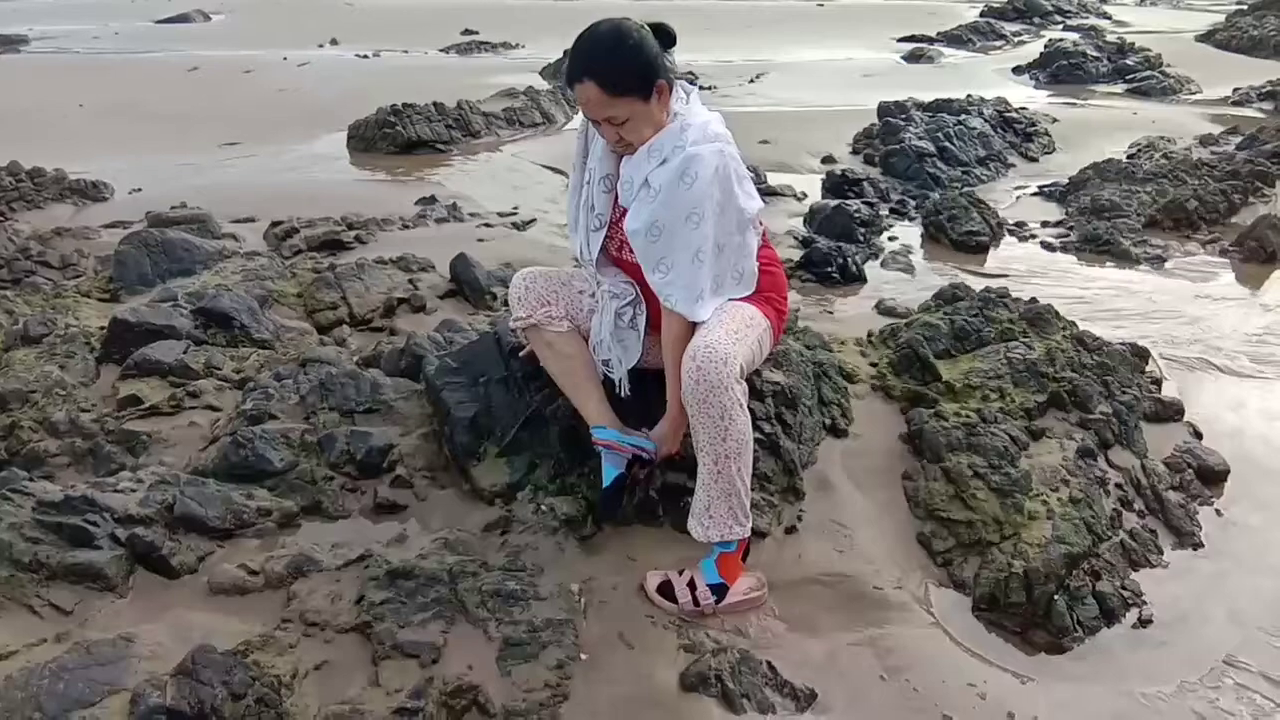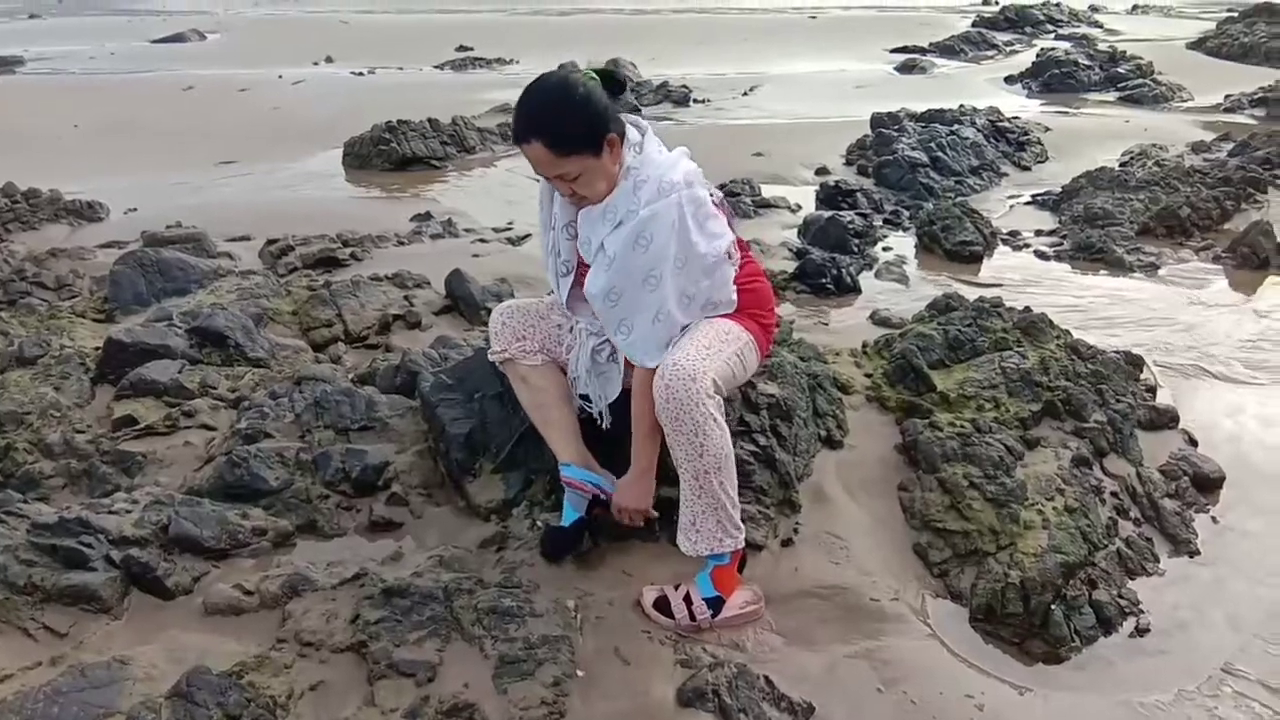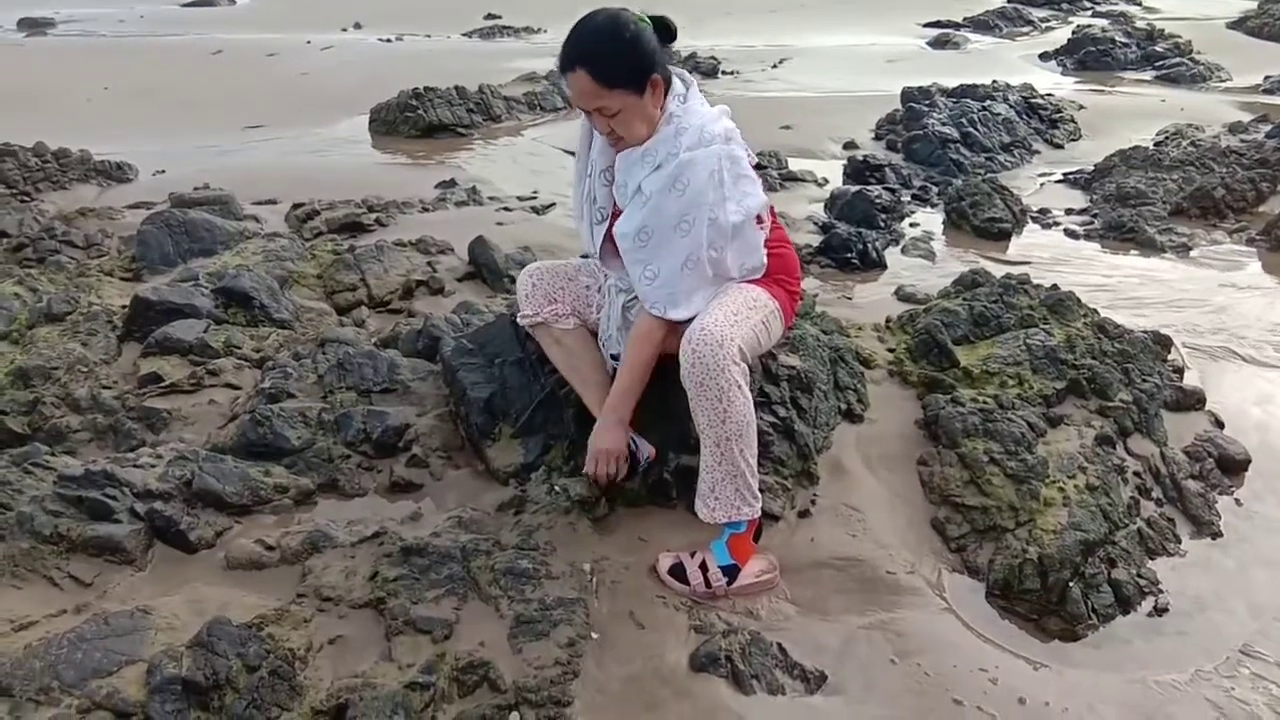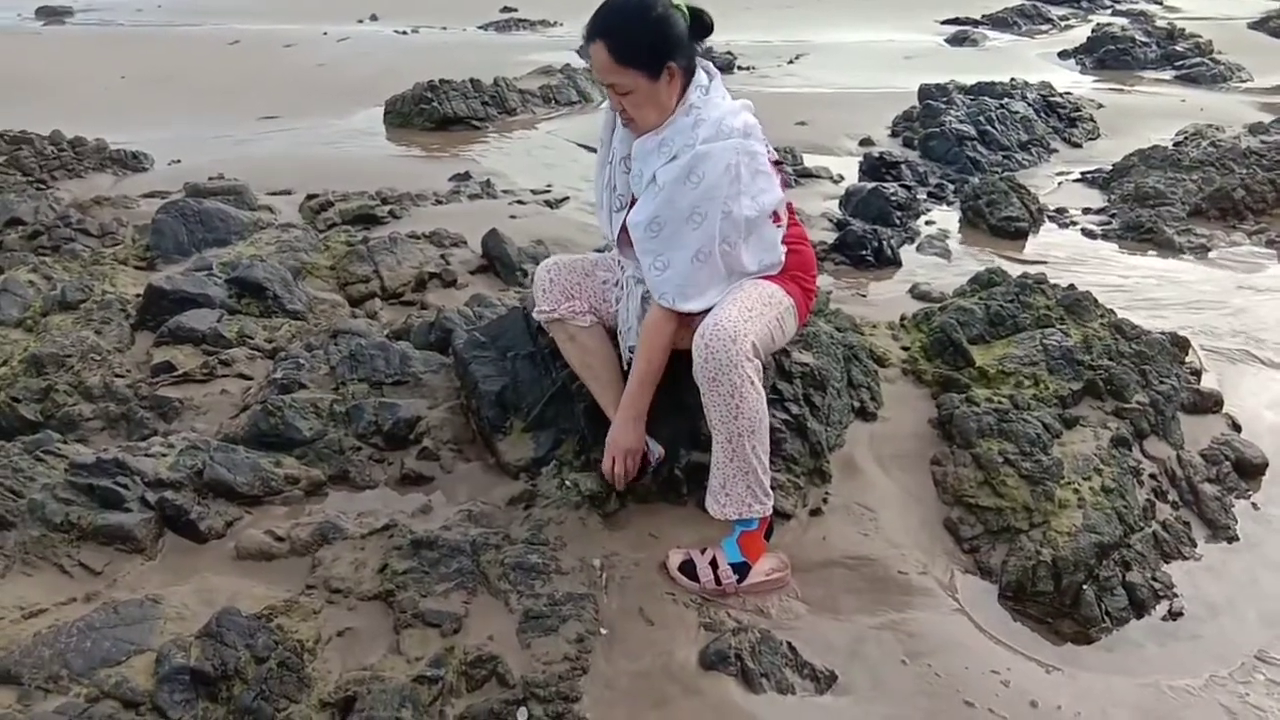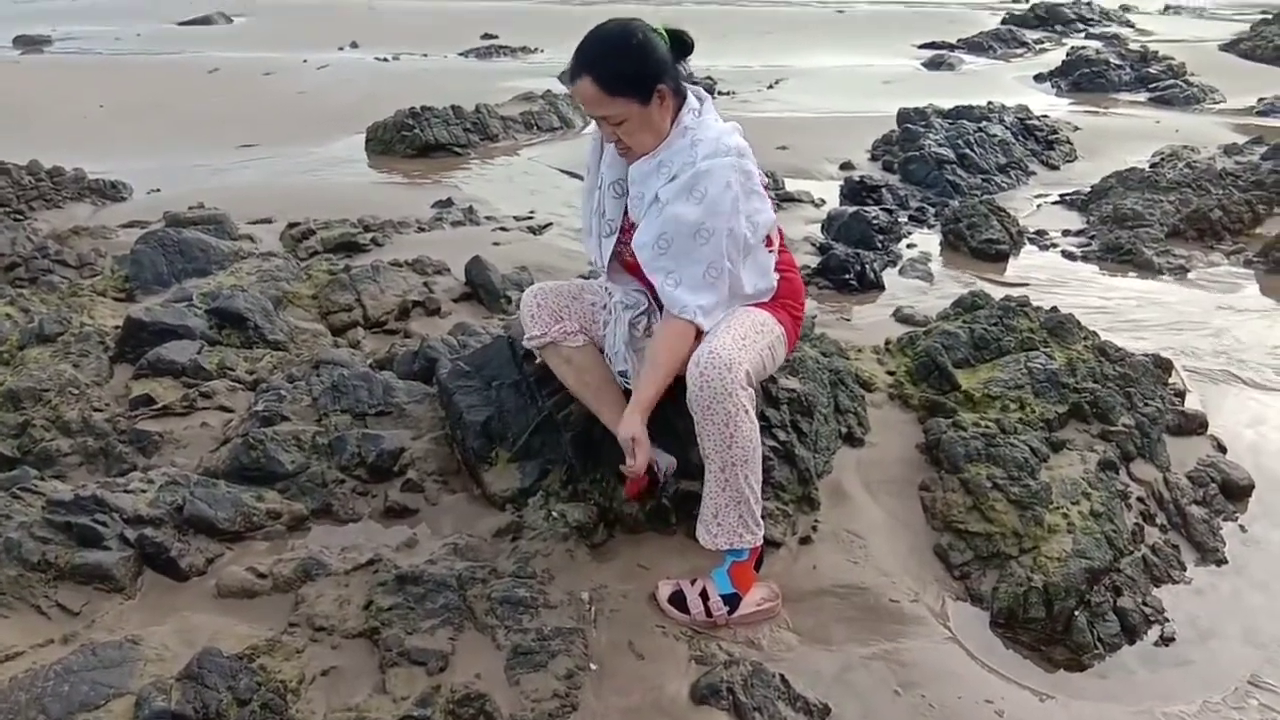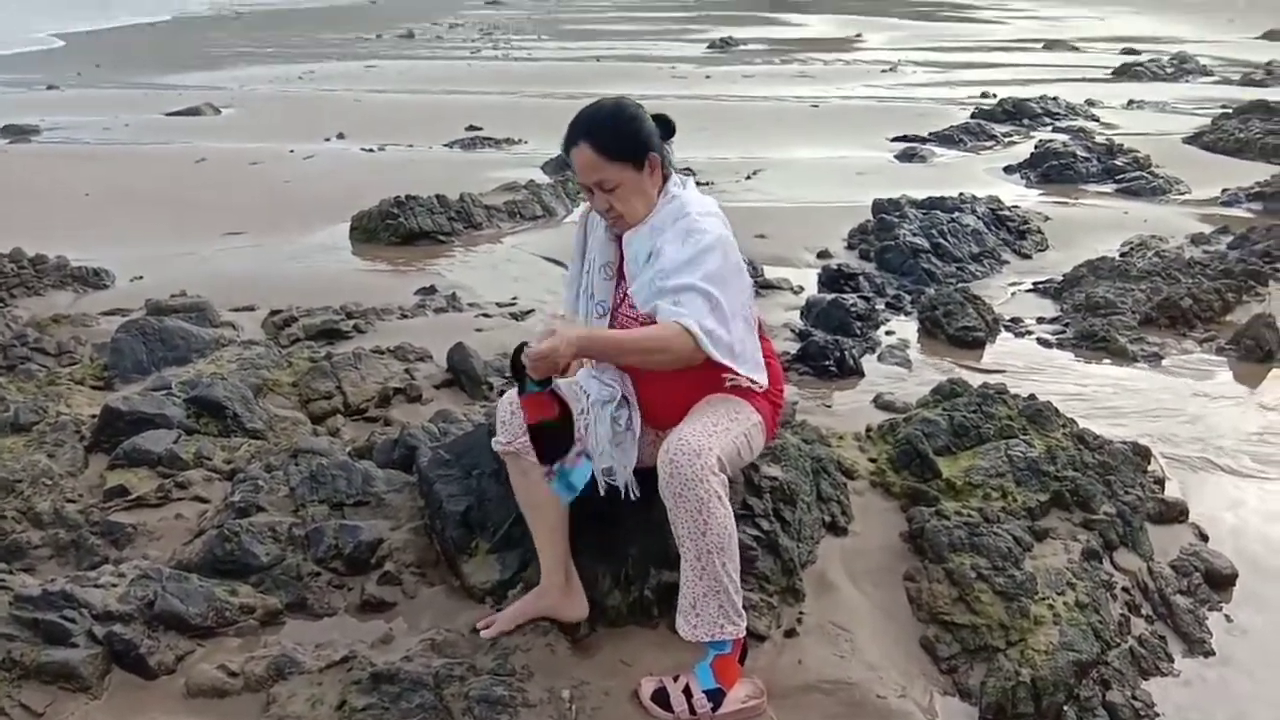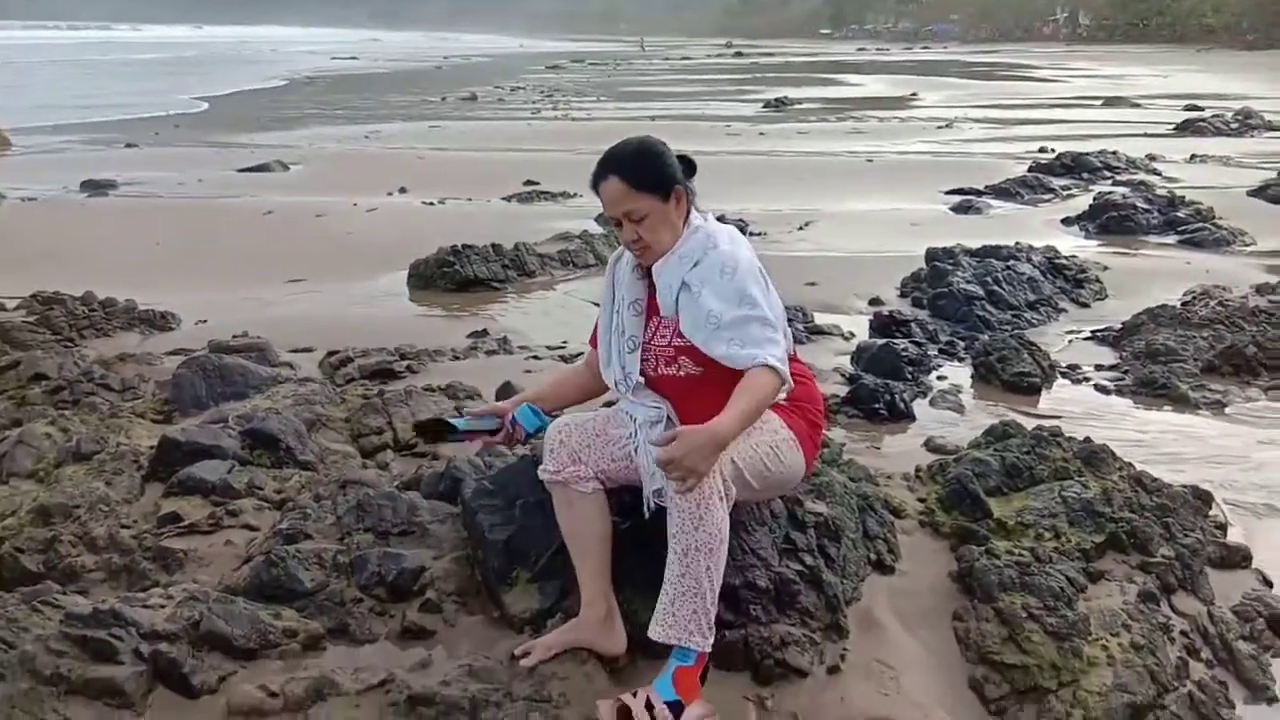
dt=0.7s
person 1, frame 1
left shoulder: (699, 160)
right shoulder: (608, 130)
left elbow: (684, 300)
right elbow: (597, 233)
left wrist: (674, 416)
right wrist: (565, 322)
left hip: (731, 294)
right hip: (638, 287)
left knee: (709, 361)
right knee: (530, 291)
left ankle: (729, 555)
right ankle: (613, 439)
person 1, frame 2
left shoulder: (658, 205)
right shoulder: (579, 168)
left elbow: (648, 352)
right elbow: (581, 279)
left wrist: (641, 474)
left hip: (723, 310)
right hip: (621, 314)
left knee: (681, 378)
right knee: (511, 325)
left ankle: (724, 568)
right ankle: (581, 477)
person 1, frame 3
left shoulder: (698, 157)
right shoulder: (614, 121)
left elbow: (663, 306)
right elbow: (613, 234)
left wrist: (612, 421)
left hip: (746, 277)
right hip: (650, 272)
left knee: (707, 343)
right knee: (539, 287)
left ankle: (740, 536)
right ankle: (628, 446)
person 1, frame 4
left shoulder: (714, 149)
right shoulder: (645, 109)
left elbow: (674, 298)
right elbow: (647, 249)
left wrist: (630, 419)
left hip: (762, 274)
right hip: (668, 268)
left knee: (721, 338)
right knee: (555, 281)
left ankle: (751, 533)
right ankle: (637, 446)
person 1, frame 5
left shoulder: (710, 166)
right shoulder: (627, 137)
left elbow: (689, 308)
right elbow: (620, 244)
left wrist: (637, 410)
right wrist: (587, 324)
left hip: (747, 301)
right hip: (651, 294)
left knee: (715, 368)
right knee: (542, 306)
left ankle: (742, 564)
right ankle: (641, 453)
person 1, frame 6
left shoulder: (696, 229)
right shoulder: (600, 224)
left elbow: (682, 344)
right elbow: (590, 323)
left wrist: (584, 343)
right wrist: (565, 350)
left hip: (722, 394)
right hip: (637, 393)
left knee: (685, 457)
right knee: (518, 414)
left ankle: (724, 660)
right ankle: (558, 588)
person 1, frame 7
left shoulder: (721, 258)
right shoulder: (627, 268)
left elbow: (768, 363)
right elbow: (600, 367)
left wrist: (717, 434)
right wrist: (524, 403)
left hip: (770, 422)
right hip: (676, 422)
left knee: (702, 477)
right knee: (565, 444)
left ankle: (685, 669)
right ankle: (599, 617)
